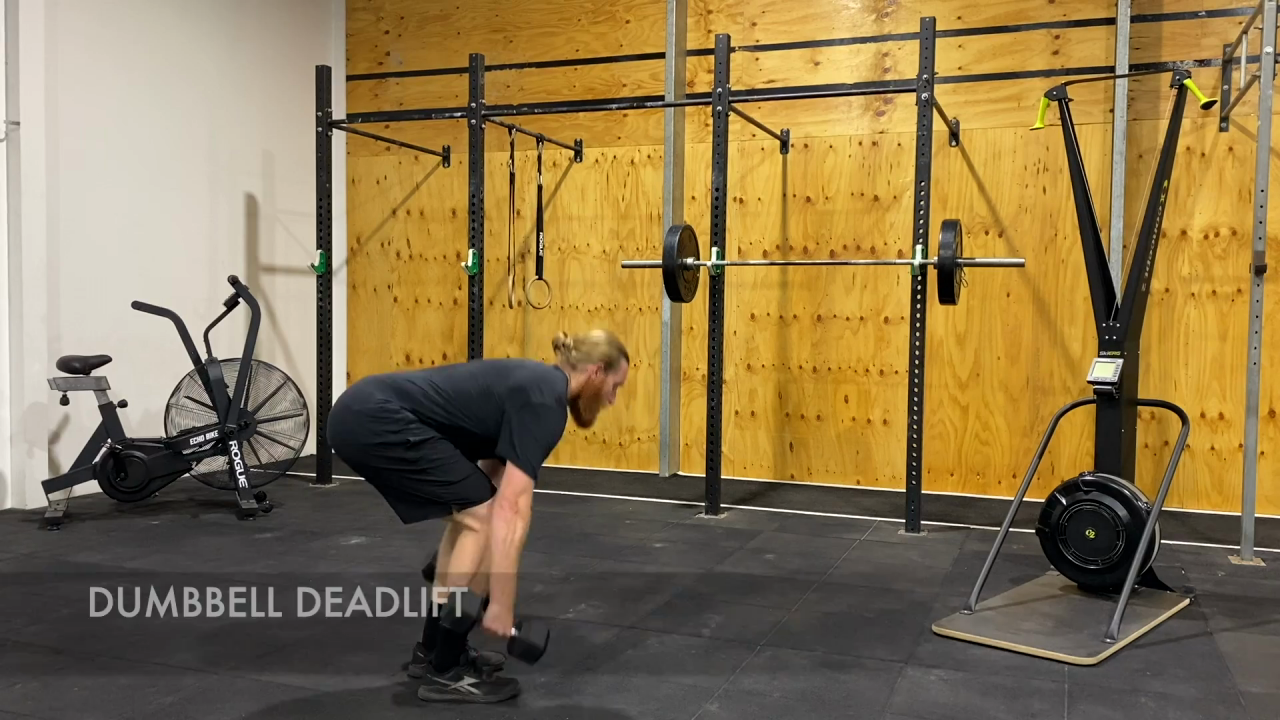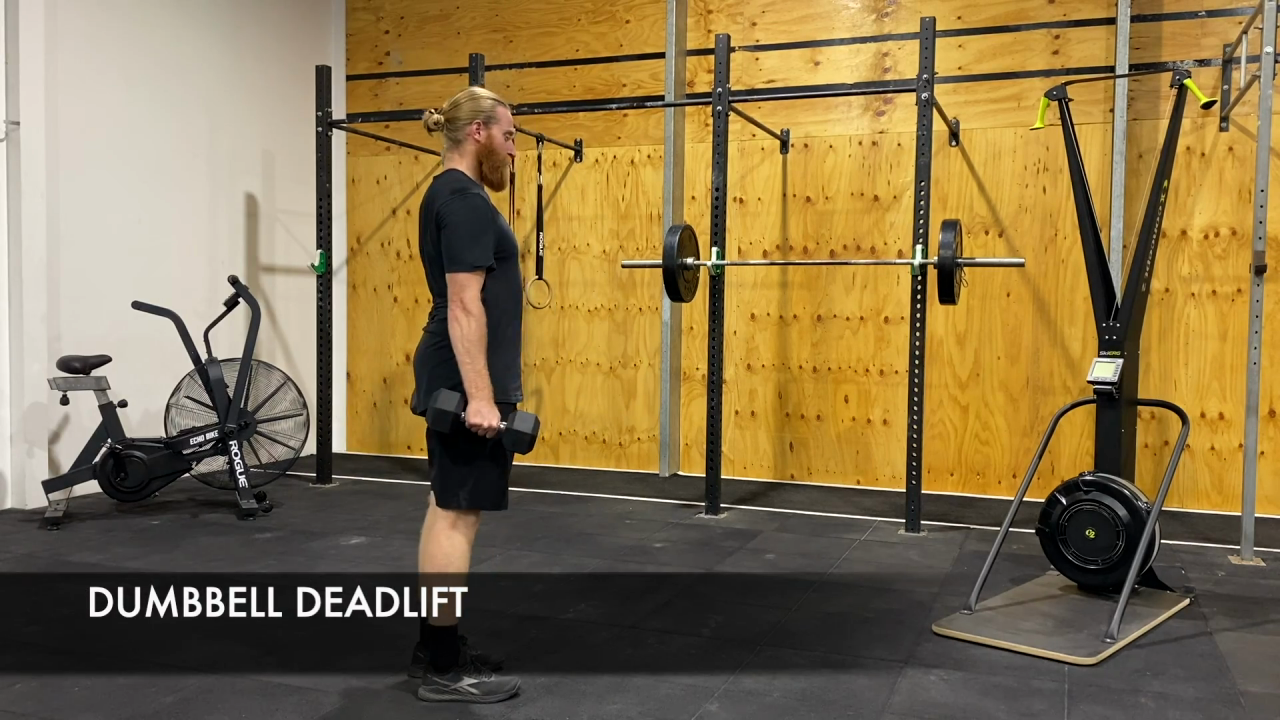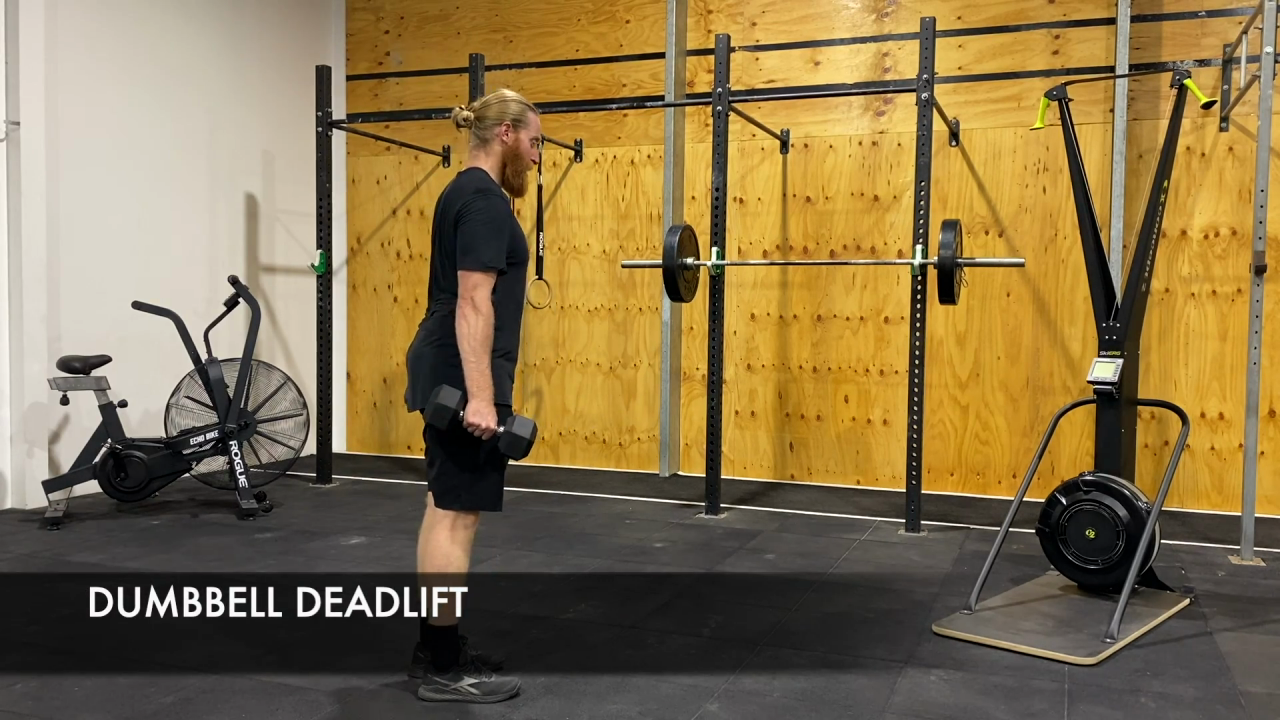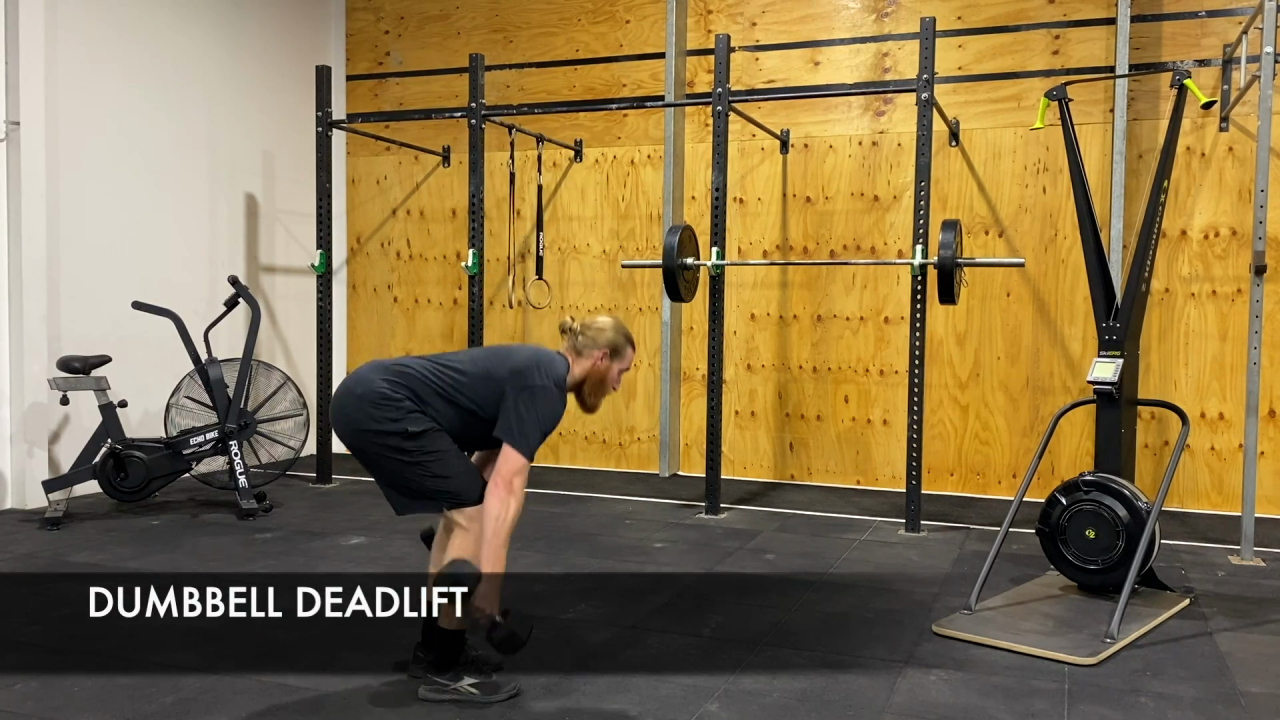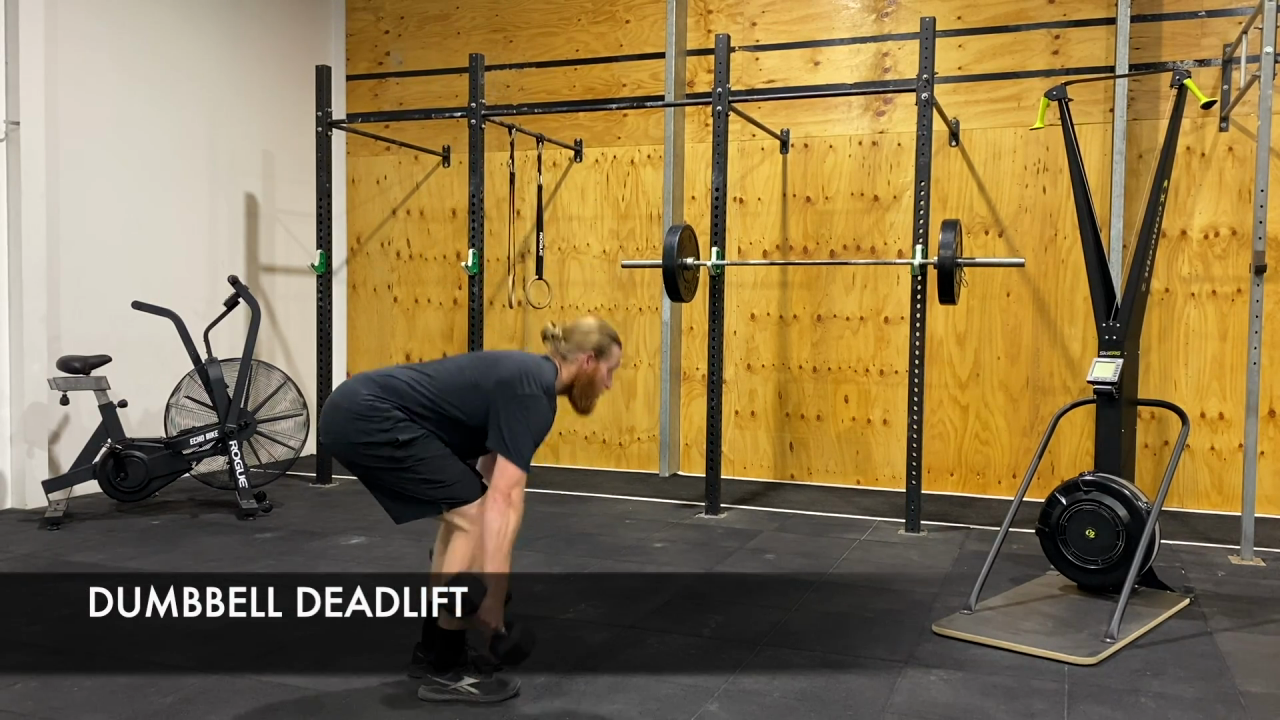
dt=1s
person 1, frame 1
left shoulder: (533, 384)
right shoulder: (545, 404)
left elbow: (491, 480)
right elbow: (511, 509)
right wrist: (501, 604)
left hip: (363, 414)
right hip: (377, 423)
left knee: (473, 511)
right knee: (481, 519)
left ankle: (436, 647)
right ankle: (447, 668)
person 1, frame 2
left shoulder: (449, 196)
right shoulder: (464, 200)
right elbow: (464, 304)
right wrist: (480, 396)
left hip: (455, 377)
right hip: (466, 381)
left knee: (448, 509)
right knee: (459, 515)
left ankle: (437, 647)
right ankle: (444, 667)
person 1, frame 3
left shoulder: (465, 193)
right shoulder: (485, 201)
right elbow: (473, 304)
right wrist: (481, 397)
left hip: (447, 372)
right hip: (462, 377)
left knee: (445, 509)
right knee: (457, 514)
left ankle: (436, 646)
right ankle: (444, 667)
person 1, frame 4
left shoulder: (537, 370)
right shoulder: (544, 389)
left elbow: (489, 457)
right elbow: (506, 486)
right wrist: (488, 584)
left hip: (363, 398)
right hip: (377, 407)
left knee: (465, 507)
right knee: (471, 516)
left ankle: (436, 645)
right ankle: (444, 668)
person 1, frame 5
left shoulder: (524, 375)
right shoulder: (533, 395)
left elbow: (488, 479)
right elbow: (504, 499)
right wrist: (493, 599)
left hip: (358, 411)
right hip: (367, 419)
left knee: (465, 512)
right knee: (471, 519)
left ankle: (439, 647)
right ankle: (444, 667)
